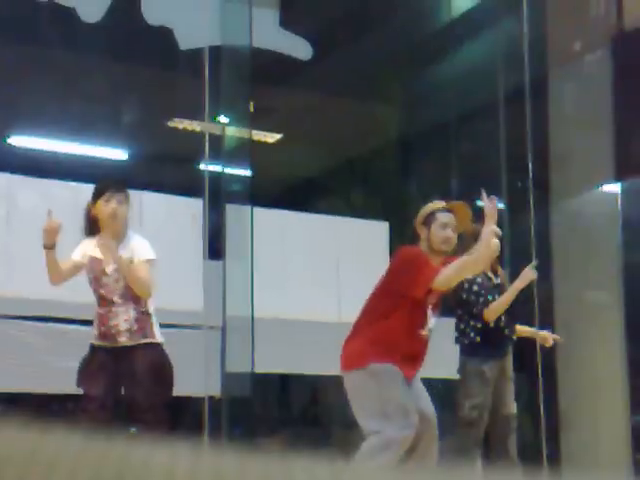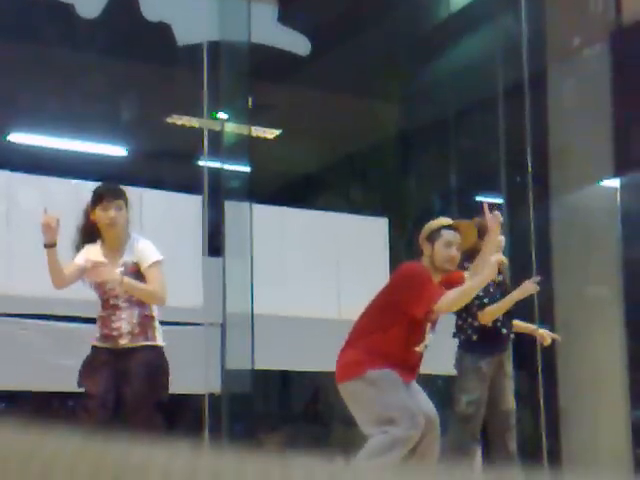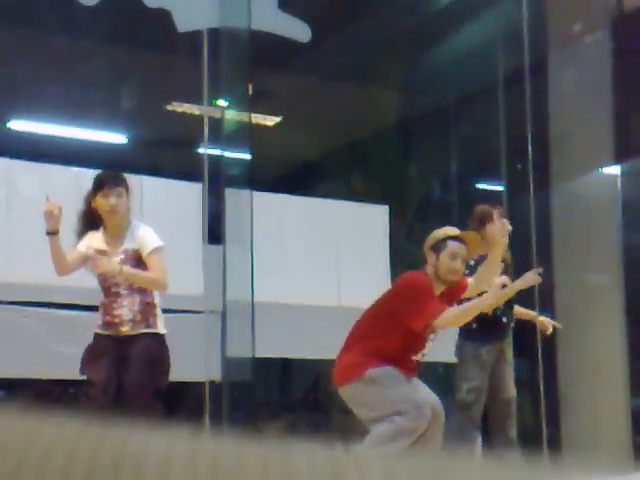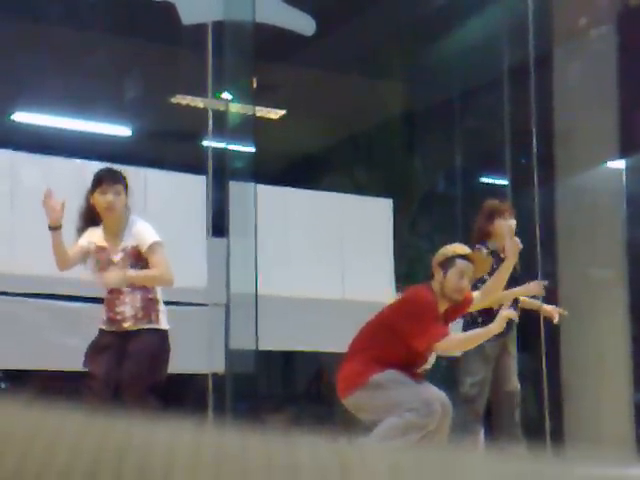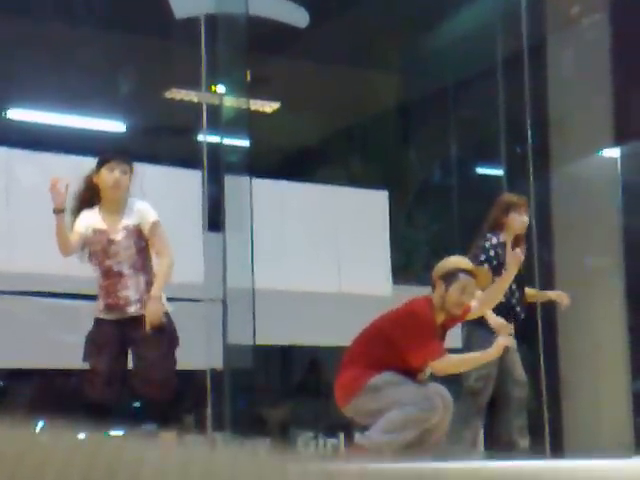
dt=0.4s
person 1, frame 1
left shoulder: (497, 277)
right shoulder: (470, 278)
right elbow: (489, 314)
left wrist: (536, 333)
right wrist: (519, 284)
left hip: (501, 358)
right hip: (478, 360)
left knee: (506, 420)
right knee: (473, 422)
person 1, frame 2
left shoulder: (498, 274)
right elbow: (484, 316)
left wrist: (534, 330)
right wrist: (519, 294)
left hip: (501, 355)
right hip: (475, 356)
left knee: (505, 417)
right knee: (469, 419)
person 1, frame 3
left shoulder: (501, 262)
right shoulder: (472, 261)
left wrist: (535, 317)
right wrist: (519, 284)
left hip: (502, 342)
right hip: (476, 343)
left knee: (505, 404)
right knee: (470, 408)
person 1, frame 4
left shoulder: (506, 256)
right shoulder: (480, 254)
left wrist: (541, 307)
left hip: (505, 336)
left knee: (509, 397)
right knee: (474, 400)
person 1, frame 5
left shoulder: (513, 249)
right shoulder: (489, 244)
left wrist: (548, 295)
right wrist: (490, 316)
left hip: (504, 331)
right hip: (485, 329)
left knee: (516, 389)
right knee: (477, 392)
left ankle: (512, 451)
right ankle: (464, 454)
person 2, frame 1
left shoulder: (137, 244)
right shoulder: (88, 246)
left elbow: (147, 289)
right elbow: (56, 277)
left wrist: (116, 257)
right wrist: (50, 245)
left hip: (142, 341)
right hip: (103, 343)
left knee: (148, 411)
right knee: (94, 411)
person 2, frame 2
left shoulder: (142, 248)
right shoulder: (90, 252)
left elbow: (159, 295)
right elbow: (60, 282)
left wrist: (118, 278)
right wrist: (50, 243)
left hip: (143, 345)
right hip: (105, 346)
left knee: (142, 414)
right knee: (93, 411)
person 2, frame 3
left shoulder: (142, 234)
right shoulder: (92, 239)
left elbow: (161, 282)
right elbow: (63, 269)
left wrist: (118, 269)
right wrist: (53, 231)
left hip: (145, 333)
right hip: (107, 333)
left knee: (141, 404)
right knee: (95, 400)
person 2, frame 4
left shoulder: (140, 230)
right shoulder: (92, 235)
left elbow: (165, 276)
right elbow: (64, 264)
left wrist: (123, 275)
right wrist: (55, 225)
left hip: (148, 327)
right hip: (112, 328)
left knee: (136, 395)
right knee: (98, 394)
person 2, frame 5
left shoulder: (141, 210)
right shoulder: (88, 218)
left elbow: (164, 257)
right elbow: (67, 251)
left wrist: (155, 297)
right wrist: (60, 209)
left hip: (146, 312)
right hip: (108, 316)
left knee: (157, 380)
right knee: (99, 387)
person 3, frame 1
left shoulder: (440, 264)
right shoulder: (410, 257)
left elbow: (475, 266)
right elbow: (445, 281)
left wrist: (489, 223)
right wrist: (484, 247)
left hip: (403, 365)
right hip: (370, 360)
left knee: (425, 422)
right knee: (396, 426)
person 3, frame 2
left shoulder: (440, 279)
right shoulder: (412, 274)
left elbow: (473, 278)
right elbow: (445, 305)
left wrist: (493, 237)
right wrist: (487, 276)
left hip: (396, 370)
right hip: (364, 367)
left knee: (428, 422)
right knee: (405, 423)
person 3, frame 3
left shoulder: (442, 286)
right shoulder: (414, 283)
left elbow: (477, 283)
right elbow: (444, 321)
left wrist: (499, 244)
right wrist: (490, 297)
left hip: (391, 369)
right hip: (359, 369)
left knee: (432, 412)
right knee: (413, 412)
person 3, frame 4
left shoulder: (448, 300)
right shoulder: (420, 300)
left elbow: (486, 297)
right elbow: (445, 345)
left wrist: (510, 260)
right wrist: (494, 327)
left hip: (387, 375)
right hip: (362, 378)
left knee: (441, 407)
right knee: (425, 409)
person 3, frame 5
left shoulder: (444, 310)
right shoulder: (418, 314)
left elbow: (482, 306)
right elbow: (439, 365)
left wrist: (510, 272)
right wrist: (490, 353)
left hip: (384, 384)
right hip: (357, 386)
left knee: (441, 403)
right knee: (428, 403)
right ankle: (364, 452)
